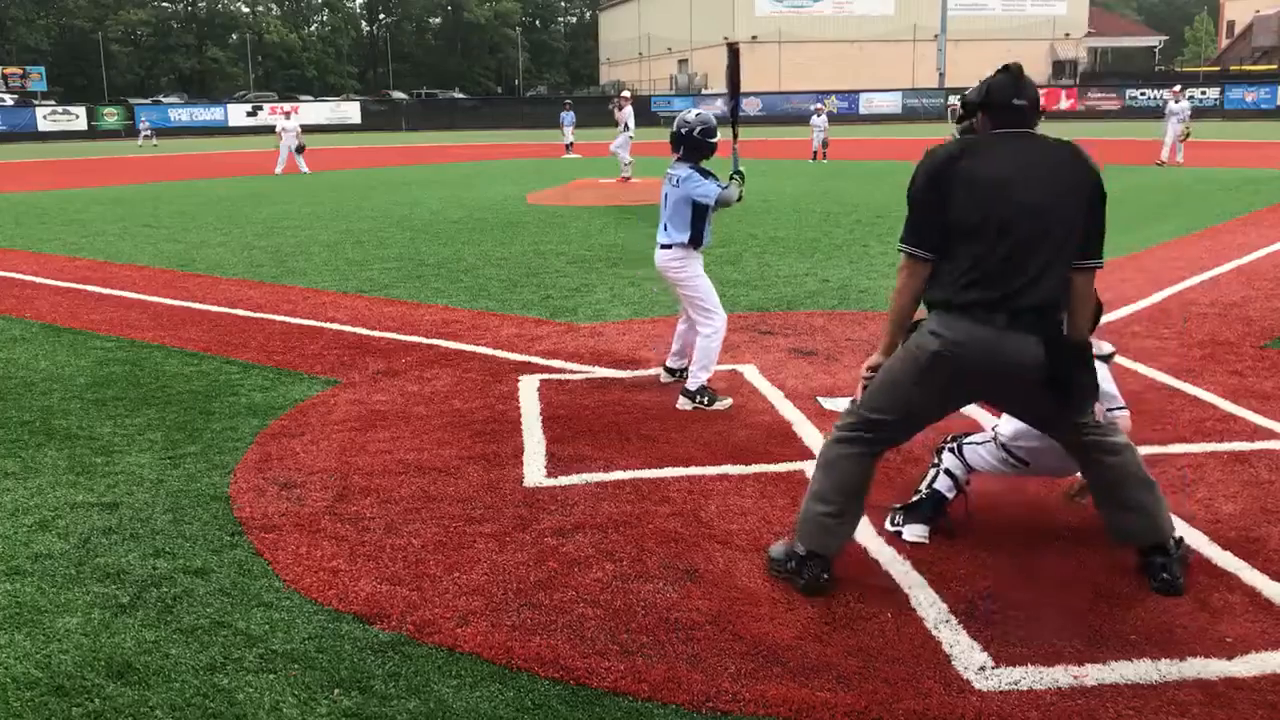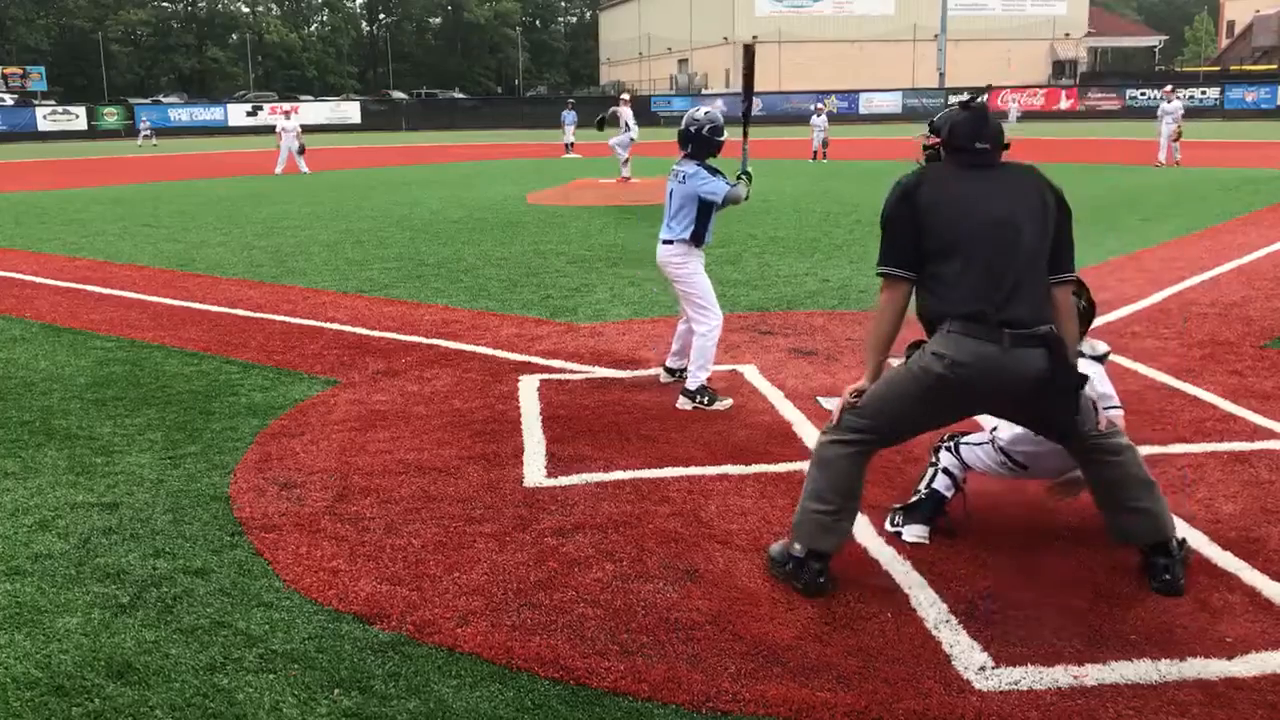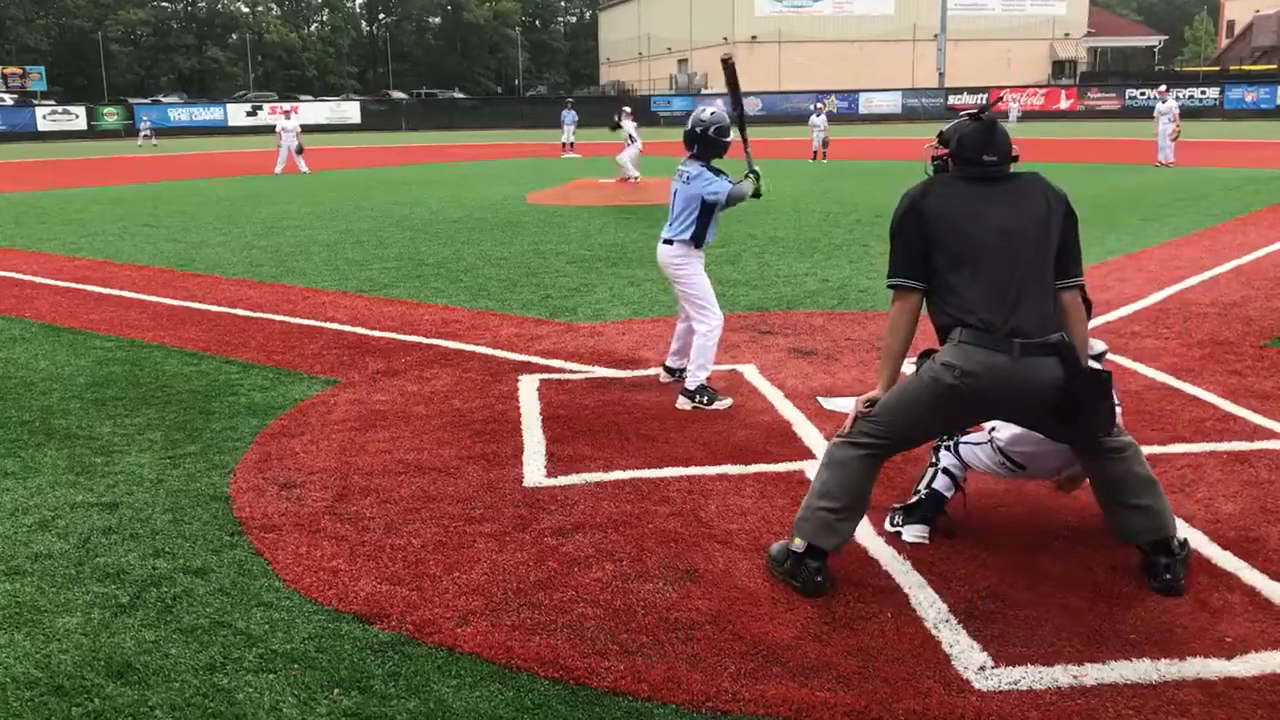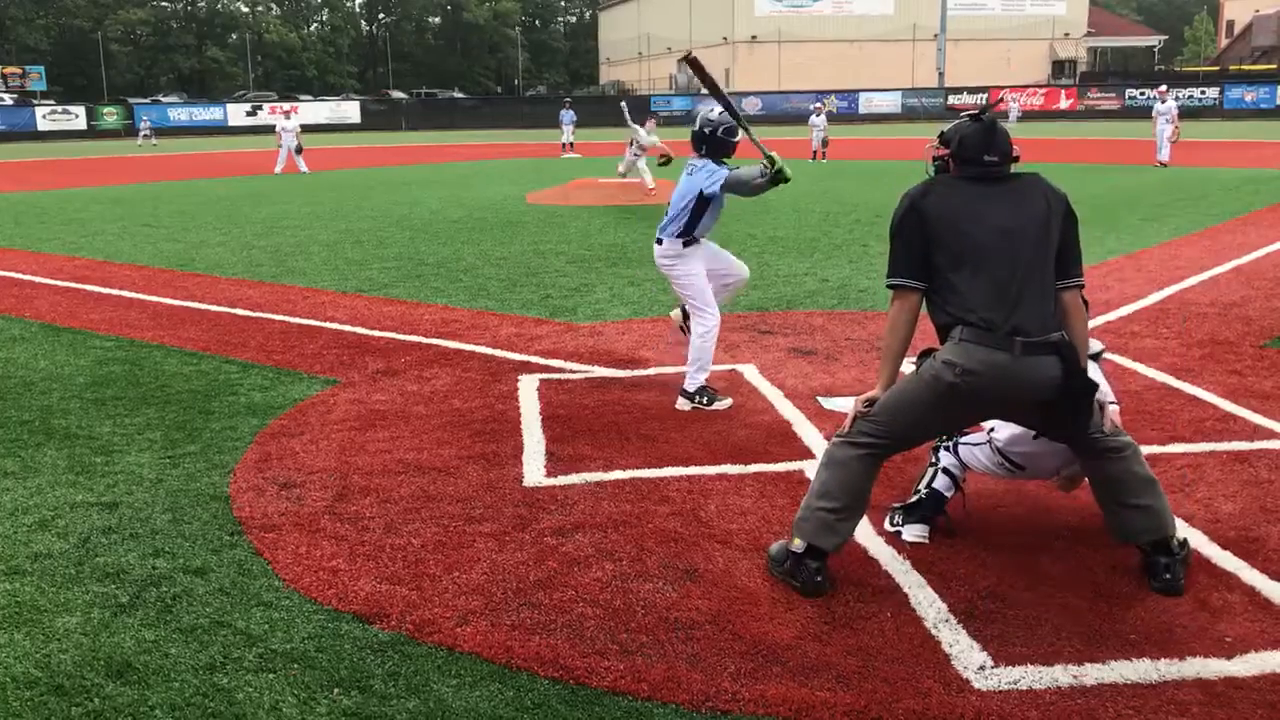
dt=0.3s
person 1, frame 1
left shoulder: (948, 159)
right shoulder: (1079, 167)
left elbow: (916, 267)
right elbow: (1083, 282)
left wrist: (885, 352)
right wrist: (1074, 360)
left hip: (953, 338)
right hip: (1034, 345)
left knee: (856, 435)
right knee: (1097, 437)
left ankle: (810, 555)
right ankle: (1161, 554)
person 1, frame 2
left shoulder: (916, 188)
right shoulder: (1040, 188)
left elbow: (896, 290)
right elbow: (1061, 294)
left wrist: (869, 376)
right wrist: (1067, 380)
left hip: (957, 355)
right hip: (1036, 360)
left knee: (848, 432)
right knee: (1100, 438)
left ankle: (808, 556)
right ankle: (1162, 554)
person 1, frame 3
left shoulder: (923, 201)
right shoulder: (1047, 197)
left elbow: (906, 302)
right elbow: (1070, 299)
left wrist: (883, 386)
right wrist: (1081, 384)
left hip: (968, 365)
right hip: (1046, 369)
left knee: (860, 437)
right knee: (1107, 439)
left ankle: (807, 555)
right ankle: (1164, 554)
person 1, frame 4
left shoulder: (923, 201)
right shoulder: (1048, 198)
left elbow: (906, 301)
right elbow: (1071, 300)
left wrist: (883, 386)
right wrist: (1080, 386)
left hip: (968, 363)
right hip: (1046, 368)
left knee: (861, 437)
right knee: (1106, 441)
left ankle: (807, 556)
right ankle: (1163, 555)
person 2, frame 1
left shoulder: (676, 171)
right shoulder: (692, 176)
left elbow: (706, 202)
right elbow: (725, 199)
left wrist: (728, 189)
right wrist: (736, 181)
left hip: (671, 253)
right hip: (681, 258)
left knee: (693, 315)
right knee: (714, 320)
left ankle: (674, 367)
right ankle: (694, 391)
person 2, frame 2
left shoulder: (680, 168)
right shoulder: (699, 173)
left elbow: (714, 198)
right elbow: (734, 197)
left wrist: (734, 187)
right wrist: (744, 181)
left hip: (673, 250)
right hip: (682, 254)
left knee: (693, 315)
right knee: (710, 319)
left ankle: (674, 367)
right ankle: (693, 390)
person 2, frame 3
left shoulder: (688, 169)
right shoulder: (702, 174)
left elbow: (718, 201)
right elbow: (735, 193)
left wrist: (748, 190)
right wrist: (752, 180)
left hip: (674, 250)
right hip: (682, 254)
left knee: (691, 314)
right knee: (710, 319)
left ankle: (674, 366)
right ankle: (693, 390)
person 2, frame 4
left shoulder: (702, 165)
right shoulder: (707, 169)
left elbow: (743, 188)
right elbow: (737, 179)
left wrist: (772, 178)
right wrist: (766, 166)
left hip: (689, 245)
right hip: (676, 251)
left knee: (737, 274)
right knee: (707, 319)
left ankle: (688, 313)
right ankle: (692, 391)
person 3, frame 1
right shoulder: (1098, 365)
right elbow: (1122, 424)
left hip: (1018, 450)
right hip: (1072, 460)
left knee: (954, 451)
left ankle: (919, 517)
person 3, frame 2
right shoulder: (1093, 366)
right elbow: (1116, 424)
right wrist: (1084, 474)
left hip: (1015, 454)
right hip: (1074, 461)
left knee: (952, 449)
left ankle: (918, 517)
person 3, frame 3
right shoulder: (1091, 361)
right elbow: (1114, 422)
right wrist: (1084, 468)
left hip: (1015, 453)
right hip: (1071, 458)
left knee: (950, 448)
left ankle: (916, 518)
person 3, frame 4
right shoulder: (1088, 362)
right elbow: (1112, 421)
right wrist: (1082, 468)
left hip: (1014, 453)
right hip: (1073, 458)
left knee: (950, 449)
left ankle: (916, 519)
